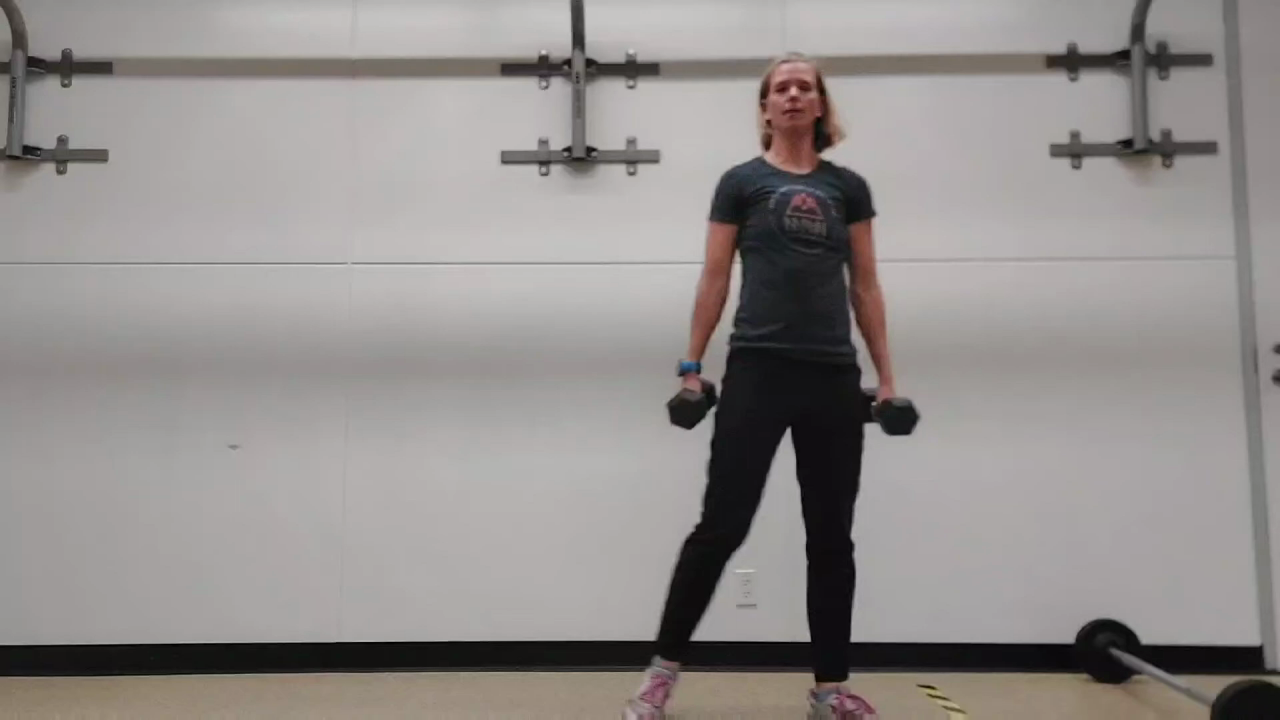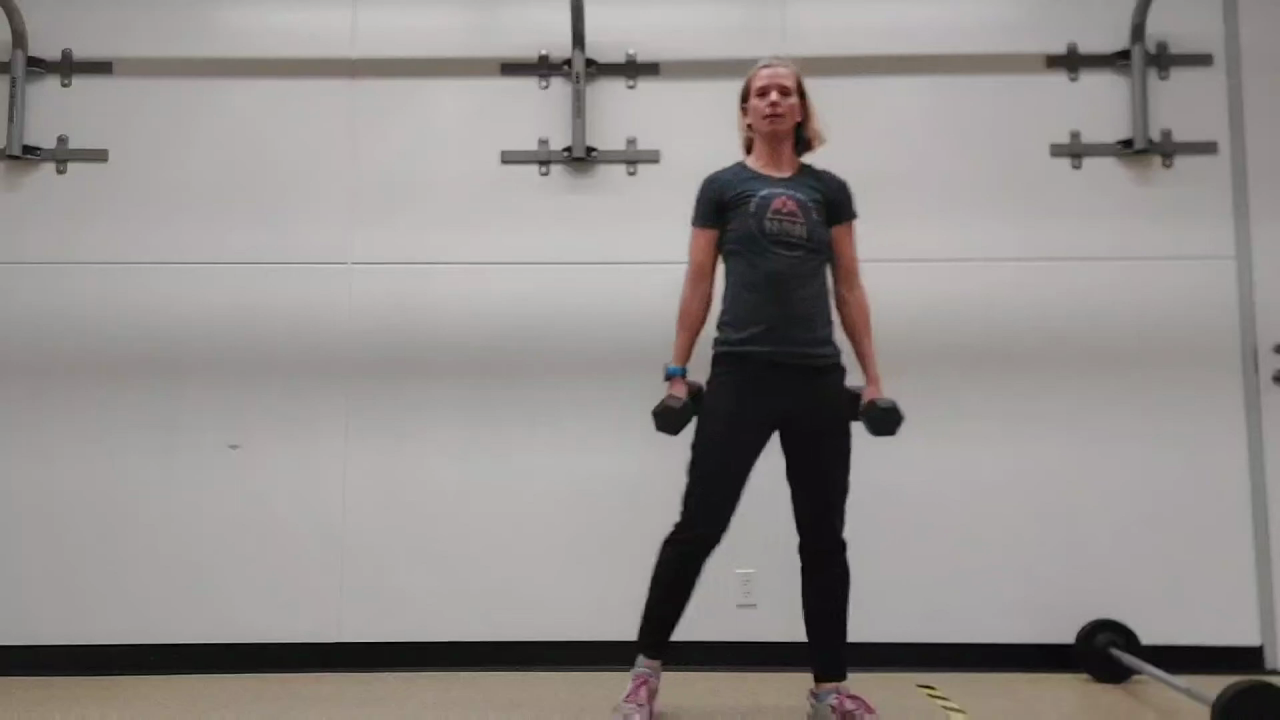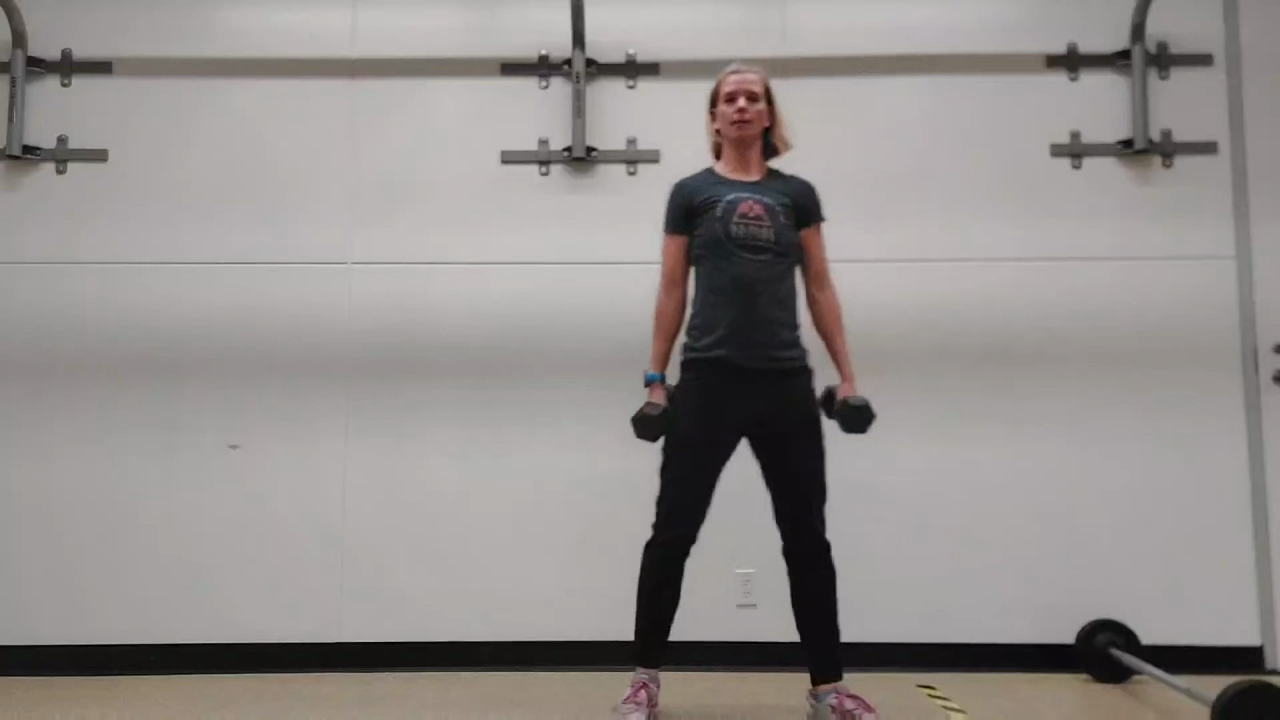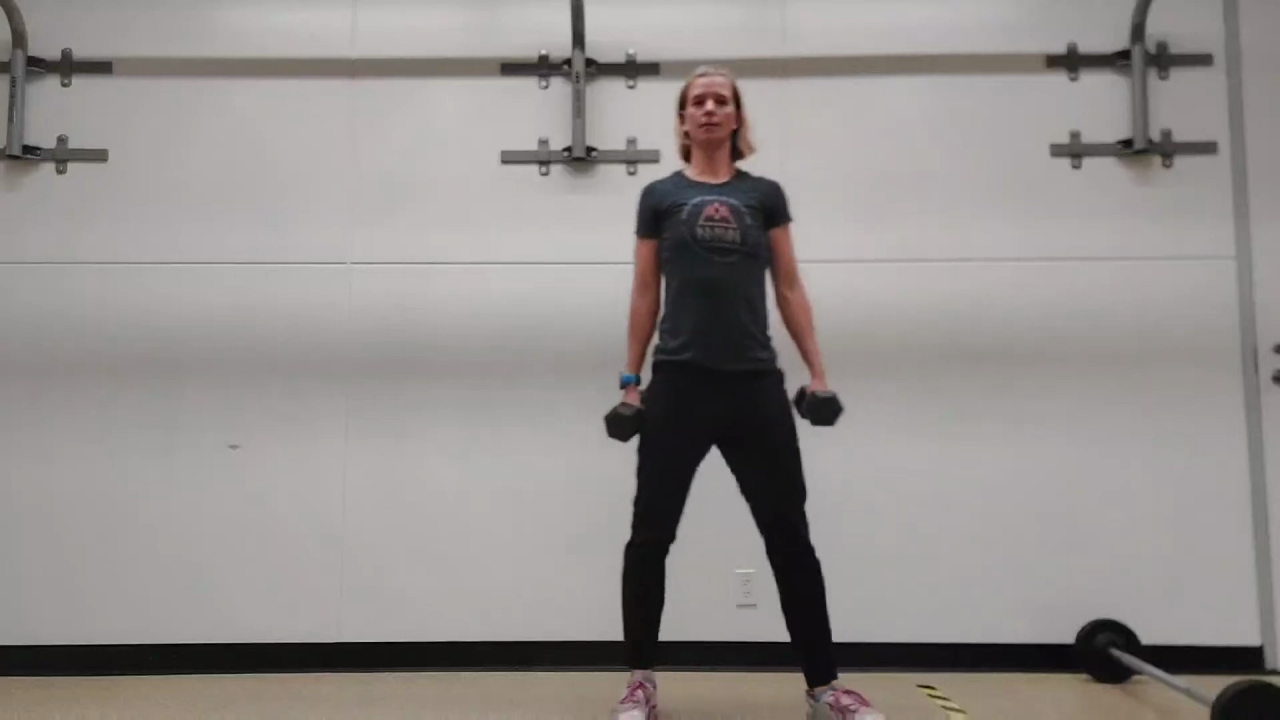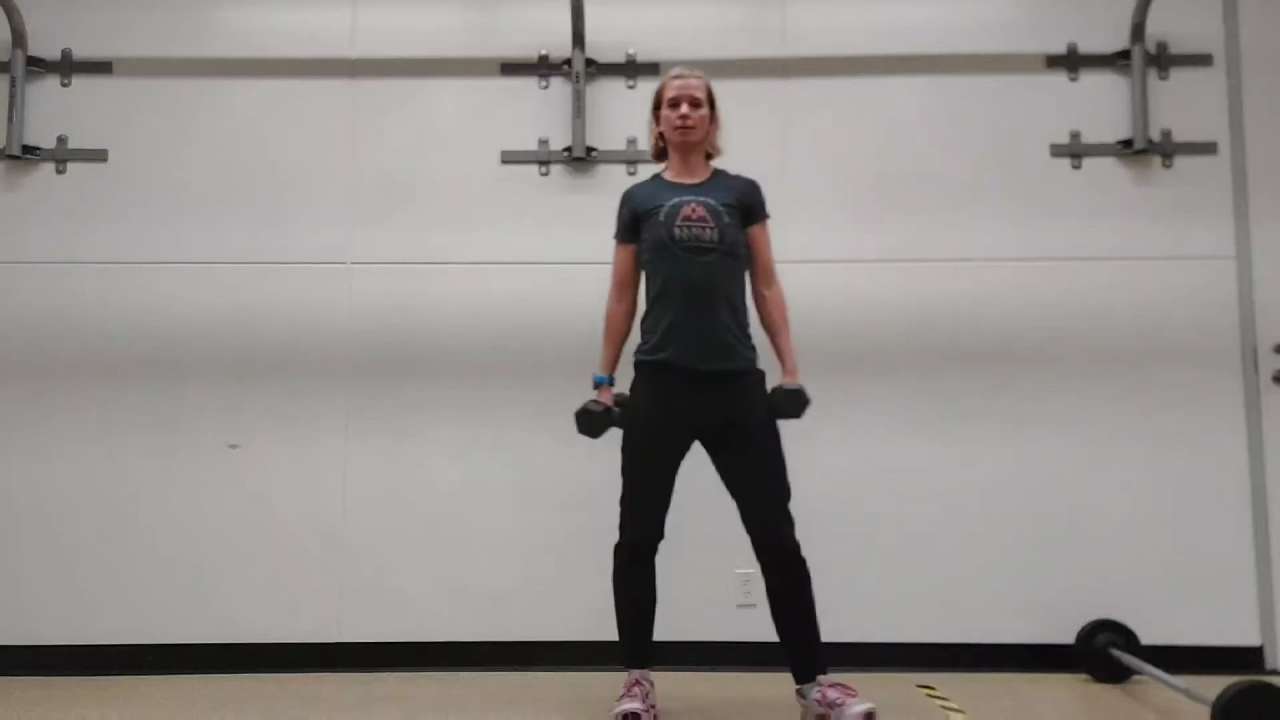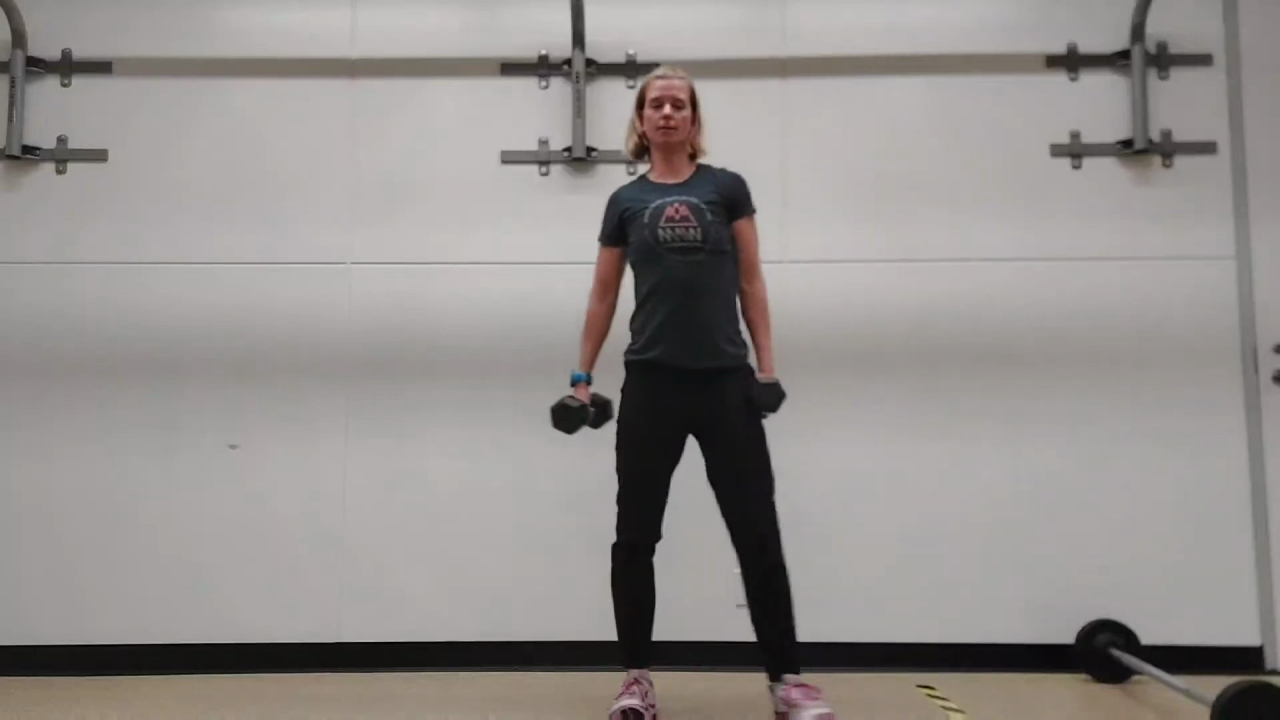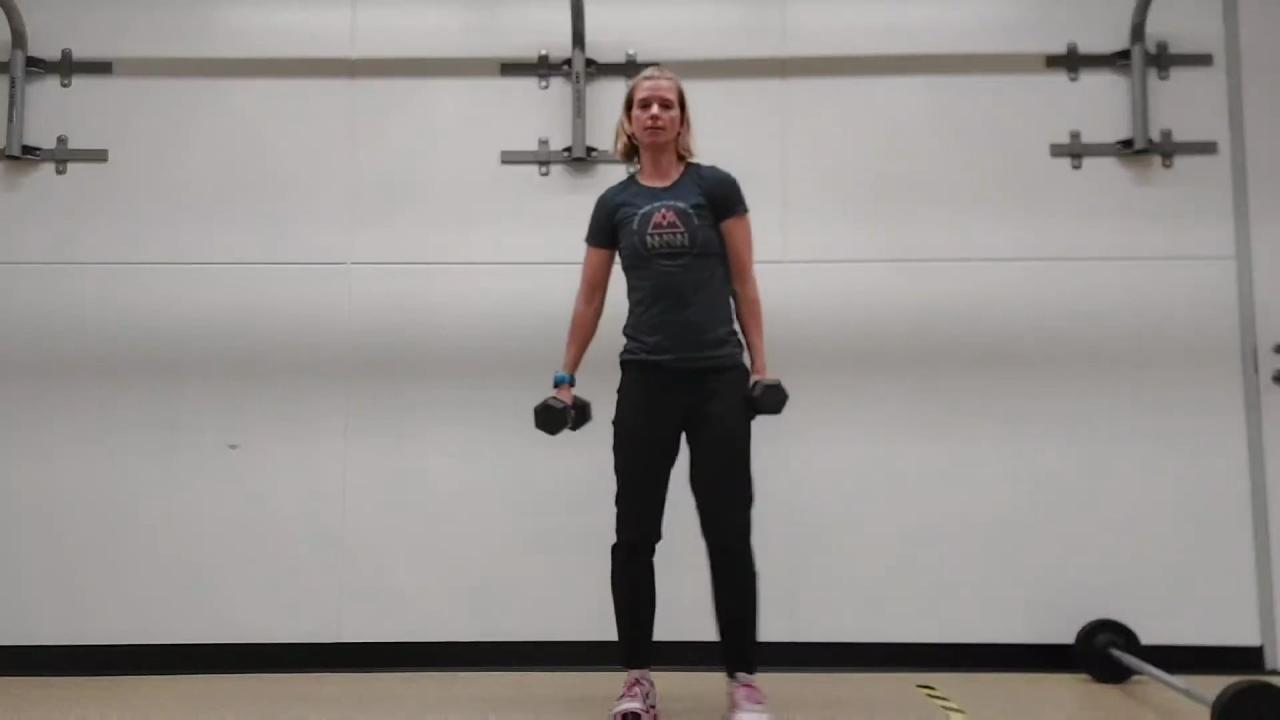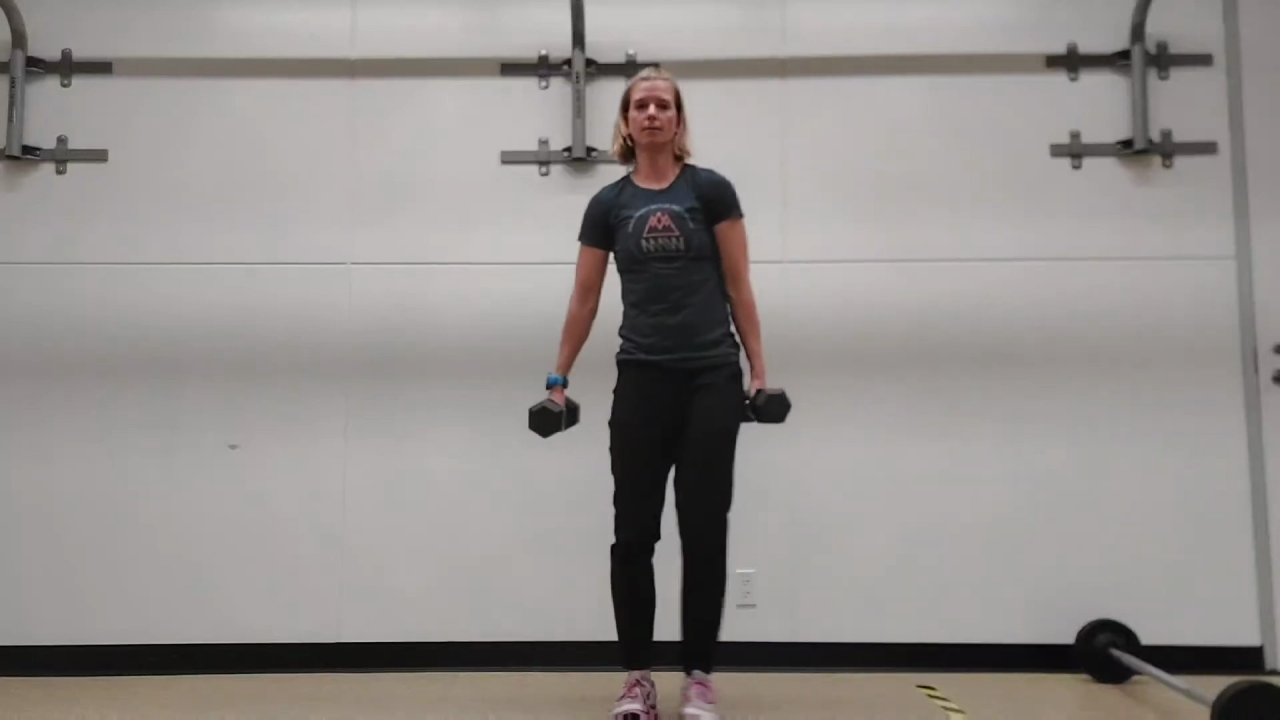
dt=0.1s
person 1, frame 1
left shoulder: (849, 187)
right shoulder: (741, 182)
left elbow: (865, 285)
right elbow: (714, 279)
left wrist: (886, 374)
right wrist: (691, 366)
left hip: (832, 375)
right hip: (759, 369)
left knee: (832, 535)
right knee: (722, 525)
person 1, frame 2
left shoulder: (830, 189)
right shoulder: (722, 186)
left elbow: (849, 287)
right elbow: (698, 284)
left wrist: (872, 375)
right wrist: (677, 371)
left hip: (817, 376)
right hip: (742, 372)
left knee: (824, 535)
right knee: (699, 525)
person 1, frame 3
left shoulder: (798, 194)
right shoulder: (688, 193)
left elbow: (819, 289)
right elbow: (671, 292)
left wrist: (847, 374)
right wrist: (655, 379)
left hip: (784, 380)
right hip: (708, 380)
left knee: (807, 539)
right knee: (672, 534)
person 1, frame 4
left shoulder: (765, 194)
right shoulder: (659, 196)
left elbow: (788, 288)
right elbow: (645, 295)
left wrist: (816, 371)
right wrist: (631, 379)
left hip: (754, 381)
right hip: (679, 382)
left knee: (789, 537)
right knee: (650, 536)
person 1, frame 5
left shoulder: (741, 192)
right shoulder: (638, 199)
left elbow: (765, 286)
right elbow: (621, 295)
left wrist: (787, 367)
right wrist: (605, 376)
left hip: (733, 383)
right hip: (660, 382)
left knee: (774, 532)
right knee: (638, 535)
person 1, frame 6
left shoulder: (726, 187)
right shoulder: (624, 201)
left elbow: (750, 281)
right elbow: (603, 296)
left wrist: (767, 363)
right wrist: (581, 375)
left hip: (724, 378)
right hip: (651, 381)
left knee: (756, 527)
right knee: (635, 534)
person 1, frame 7
left shoulder: (716, 186)
right shoulder: (613, 203)
left elbow: (744, 282)
right elbow: (589, 299)
left wrist: (760, 363)
right wrist: (565, 377)
left hip: (718, 376)
right hip: (646, 378)
left knee: (727, 526)
right knee: (635, 533)
person 1, frame 8
left shoulder: (711, 188)
right shoulder: (607, 204)
left elbow: (738, 284)
right elbow: (584, 299)
left wrist: (758, 369)
right wrist: (559, 378)
left hip: (711, 376)
right hip: (640, 379)
left knee: (705, 526)
right knee: (633, 533)
